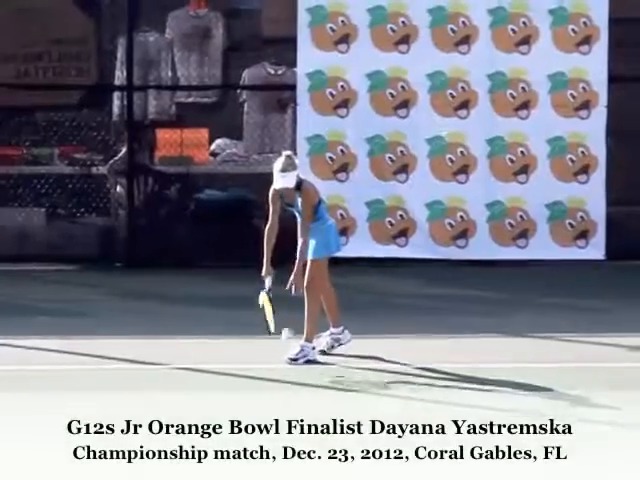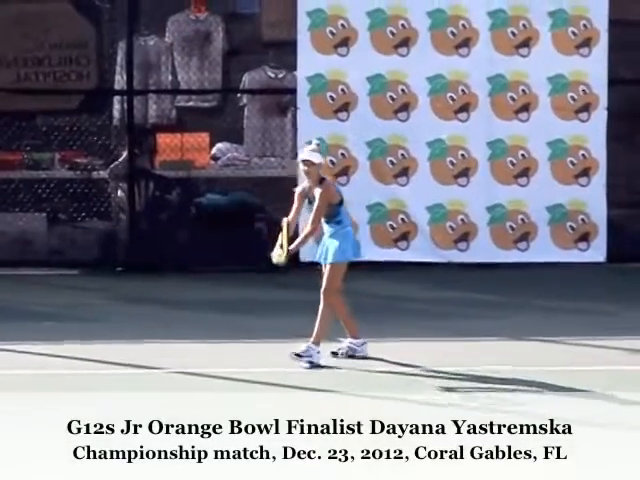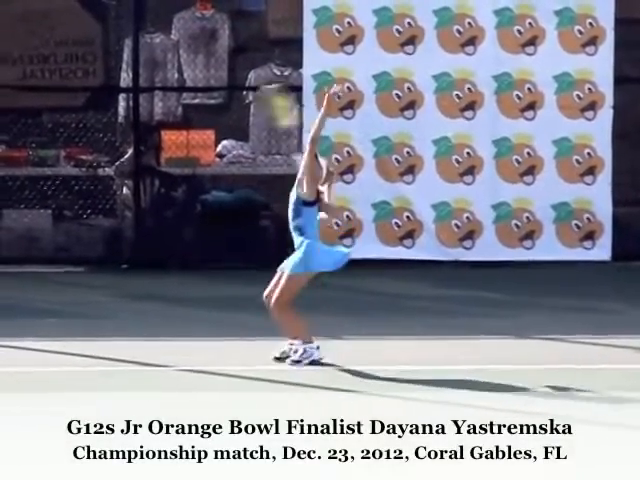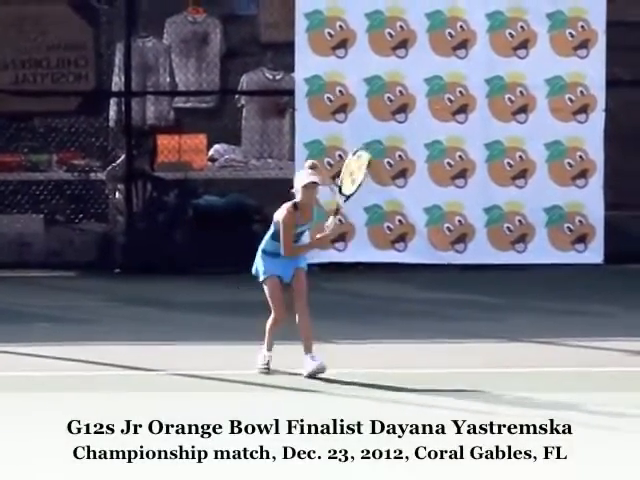
dt=1s
person 1, frame 1
left shoulder: (306, 192)
right shoulder: (276, 191)
left elbow: (303, 235)
right elbow: (272, 226)
left wrist: (297, 272)
right wrist: (267, 263)
left hip: (322, 233)
right hip: (312, 233)
left knee: (310, 286)
right knee: (322, 284)
left ankle: (308, 346)
right ankle: (337, 331)
person 1, frame 2
left shoulder: (325, 189)
right shoulder: (303, 190)
left elbow: (312, 226)
right elbow: (292, 219)
left wrist: (292, 249)
left hip: (341, 240)
right hip: (329, 240)
left knee: (327, 293)
right knee: (333, 293)
left ankle: (313, 348)
right ankle: (356, 341)
person 1, frame 3
left shoulder: (308, 187)
right shoulder: (317, 194)
left elbow: (312, 146)
left wrist: (324, 111)
left hip: (306, 252)
right hip: (303, 251)
left knee: (278, 305)
right knee: (270, 299)
left ankle: (309, 347)
right ankle: (297, 342)
person 1, frame 4
left shoulder: (313, 206)
right shoulder: (288, 212)
right elbow: (287, 250)
right wrist: (319, 240)
left hip: (295, 258)
right hip: (272, 258)
left knee: (302, 306)
right knee: (279, 313)
left ankle: (309, 358)
right ankle: (266, 353)
